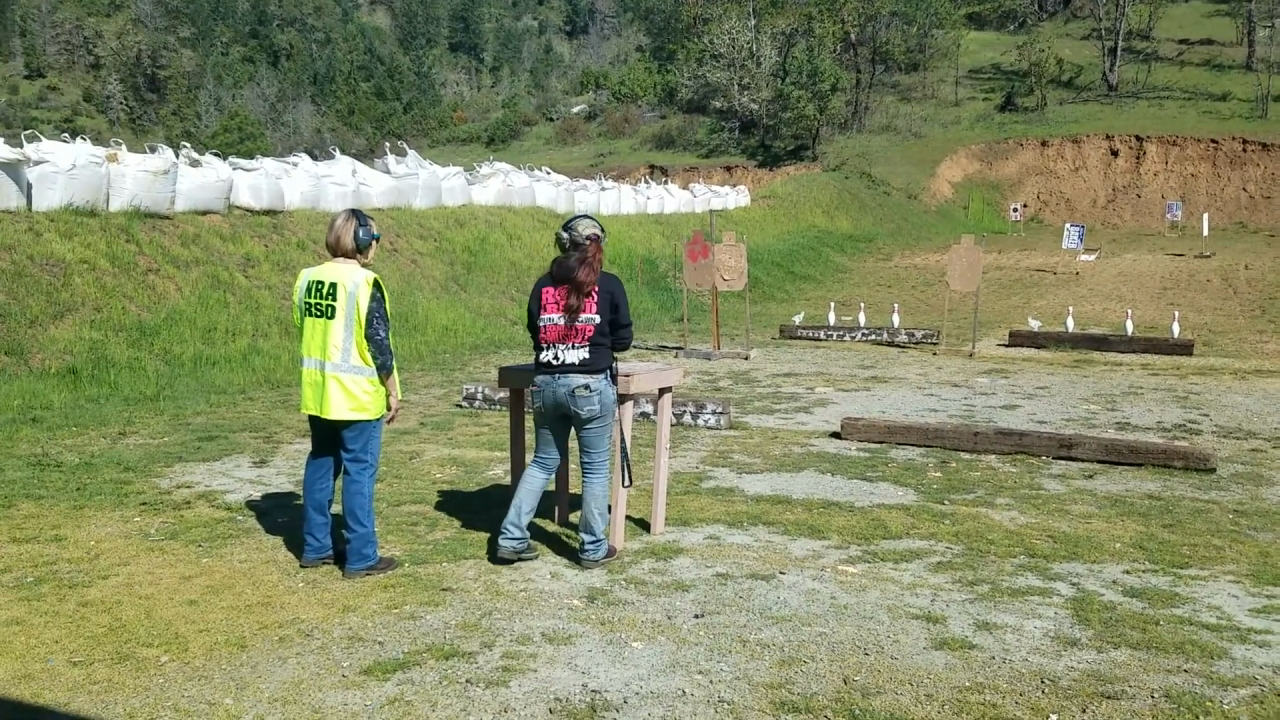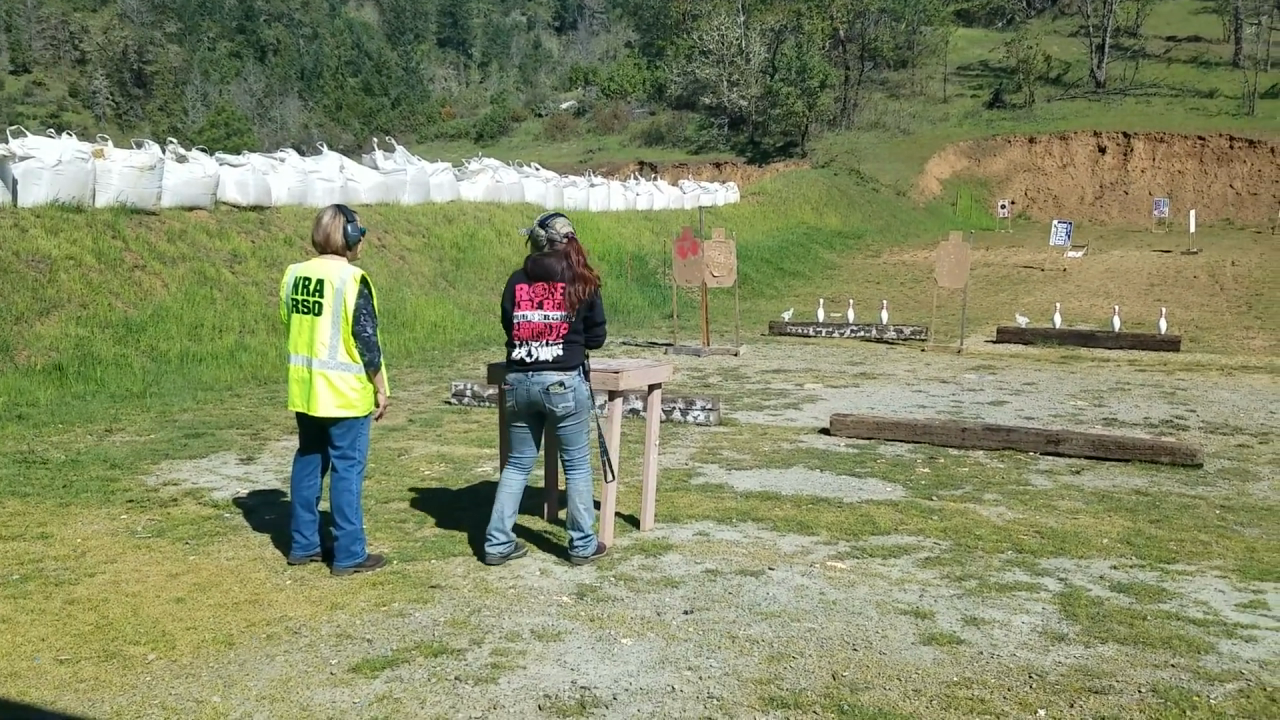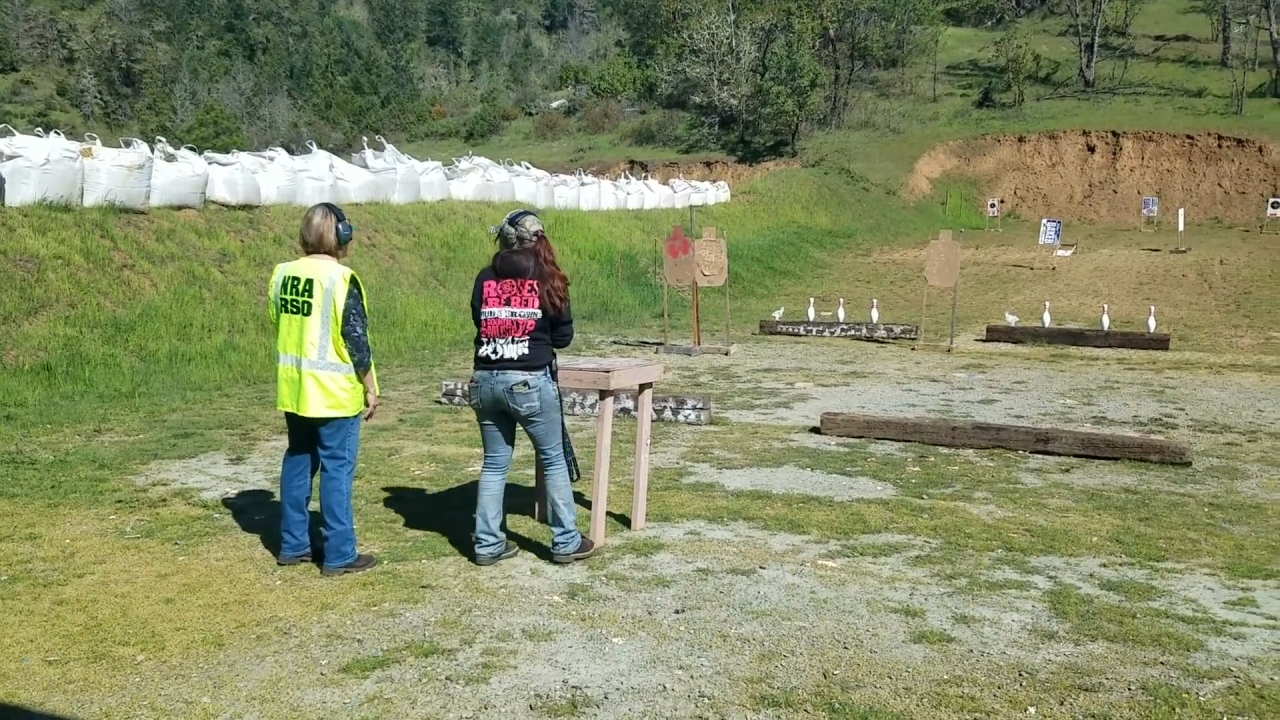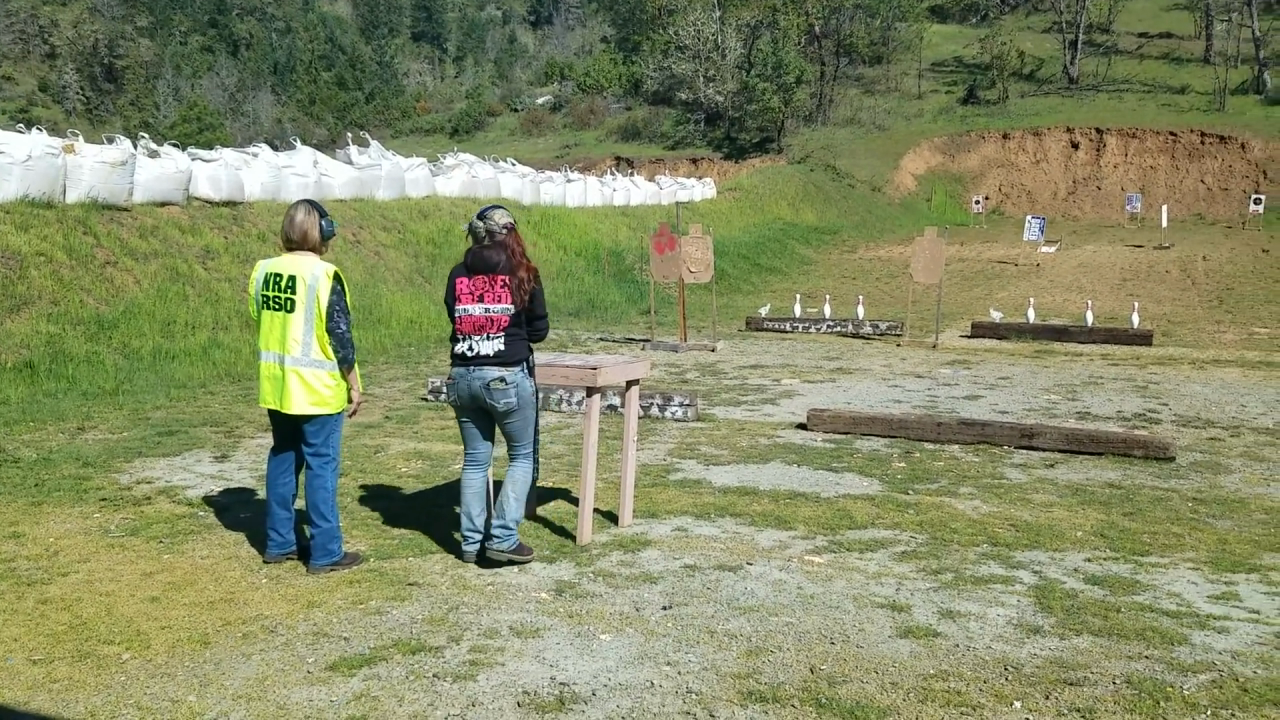
dt=0.2s
person 1, frame 1
left shoulder: (307, 279)
right shoulder: (365, 282)
left elbow: (305, 332)
right elbow: (379, 344)
right wrist: (392, 392)
left hip: (317, 393)
right hip: (358, 396)
left knee: (321, 466)
right knee: (359, 473)
left ankle: (315, 548)
right ankle: (361, 557)
person 1, frame 2
left shoulder: (294, 275)
right shoulder: (351, 278)
left elbow: (291, 327)
right elbow: (367, 340)
right wrist: (380, 389)
left hip: (304, 389)
right hip: (345, 393)
left knee: (308, 463)
right knee: (347, 470)
left ankle: (303, 545)
right ankle: (349, 555)
person 1, frame 3
left shoulder: (282, 274)
right shoulder: (341, 278)
left elbow: (280, 326)
right elbow: (356, 340)
right wrist: (370, 389)
left hip: (293, 389)
right hip: (334, 393)
left knee: (297, 464)
right knee: (336, 470)
left ankle: (293, 545)
right ankle: (339, 555)
person 1, frame 4
left shoulder: (263, 271)
right shoulder: (324, 275)
left elbow: (259, 321)
right elbow: (341, 337)
right wrist: (354, 386)
left hip: (277, 387)
right hip: (318, 390)
left knee: (283, 461)
right knee: (321, 468)
left ankle: (279, 543)
right ankle: (326, 553)
person 2, frame 1
left shoulder: (544, 284)
right shoulder: (608, 285)
left elbow: (534, 331)
right elbow: (623, 340)
left hip: (546, 384)
right hip: (591, 385)
left knee: (543, 462)
right knee: (595, 468)
left ankle: (511, 538)
right ankle: (593, 548)
person 2, frame 2
left shoulder: (516, 281)
right shoulder: (581, 282)
left elbow: (508, 326)
right elbow: (596, 339)
left hip: (520, 381)
right hip: (564, 383)
left knee: (517, 463)
right knee: (576, 464)
left ankle: (497, 543)
right ankle: (583, 544)
person 2, frame 3
left shoulder: (485, 278)
right shoulder: (551, 281)
left elbow: (480, 322)
right elbow: (564, 336)
left hip: (486, 380)
right hip: (531, 381)
left knee: (495, 462)
right knee: (554, 460)
left ankle: (488, 543)
right ankle: (565, 540)
person 2, frame 4
left shoulder: (458, 274)
right shoulder: (523, 275)
left elbow: (455, 318)
right elbow: (539, 330)
left hip: (463, 376)
right hip: (507, 377)
left knee: (475, 459)
right knee: (522, 456)
left ankle: (472, 541)
right ankle: (502, 539)
